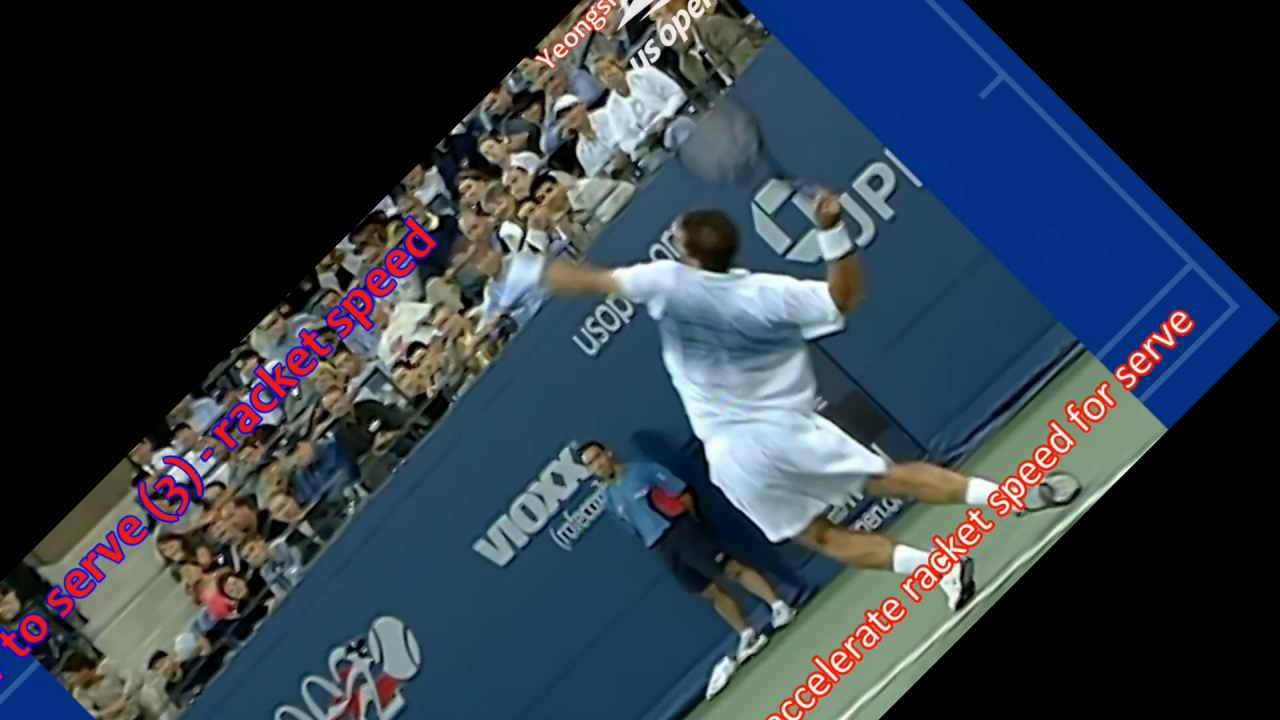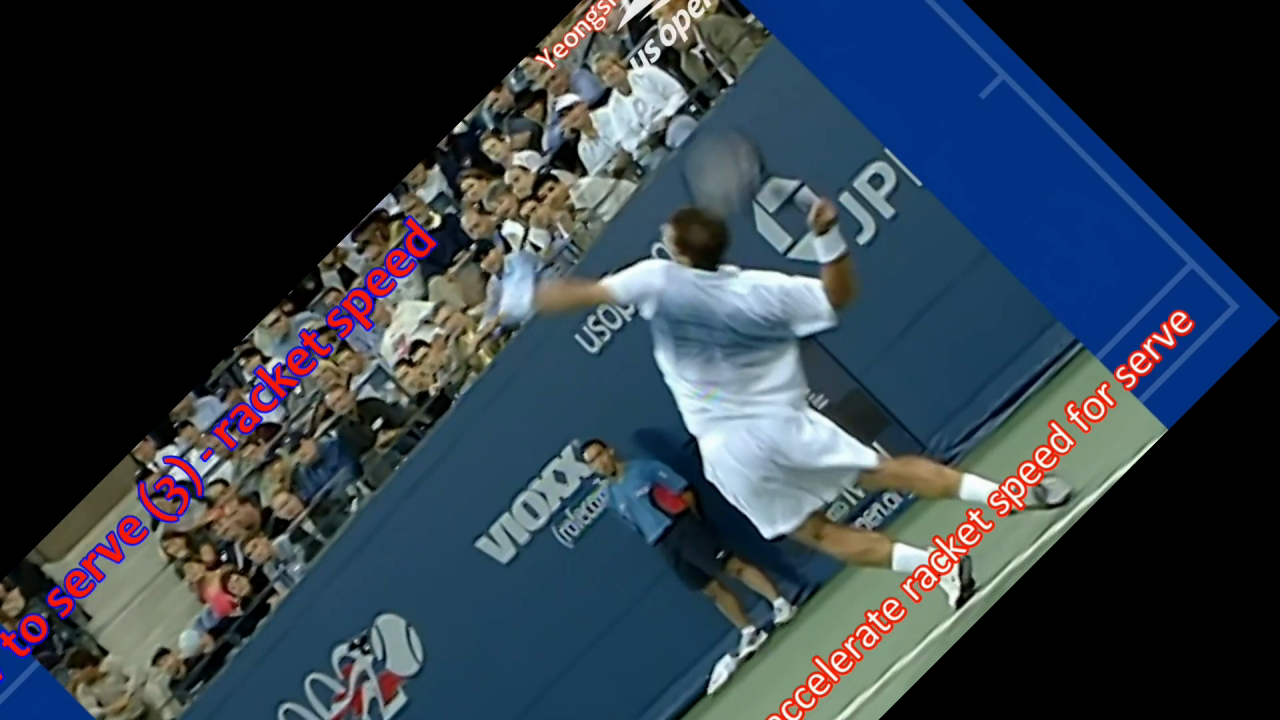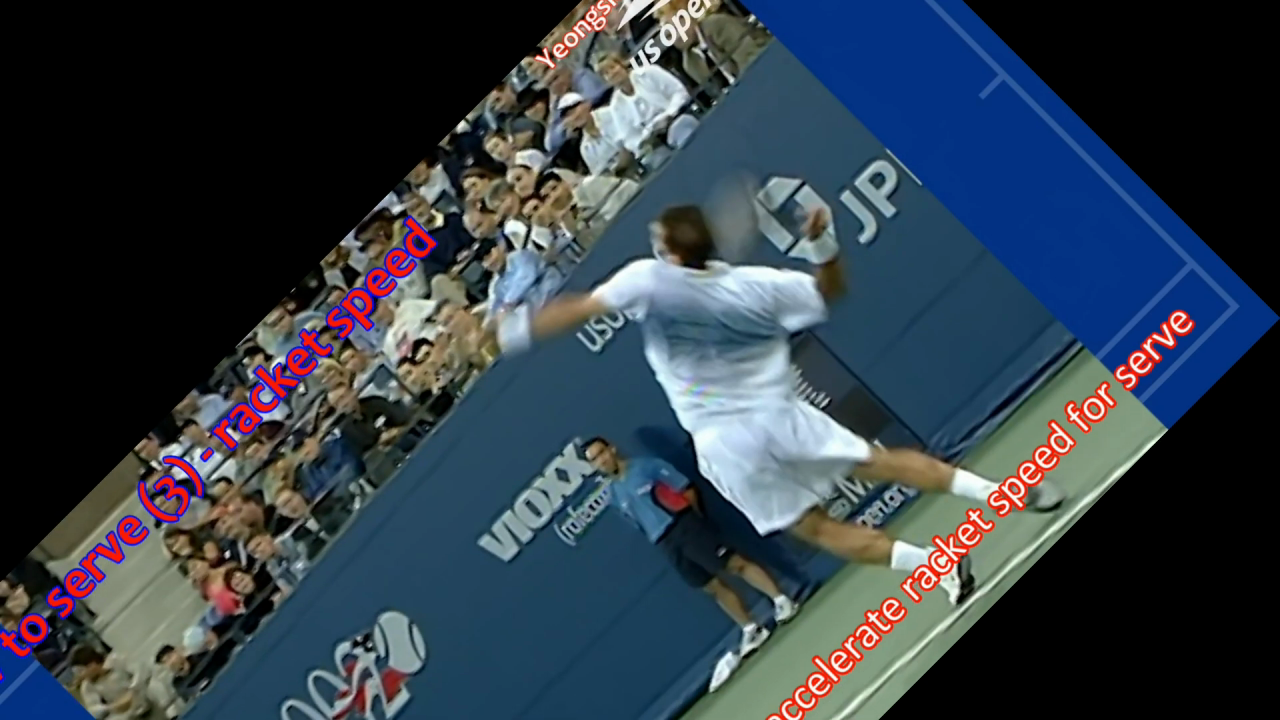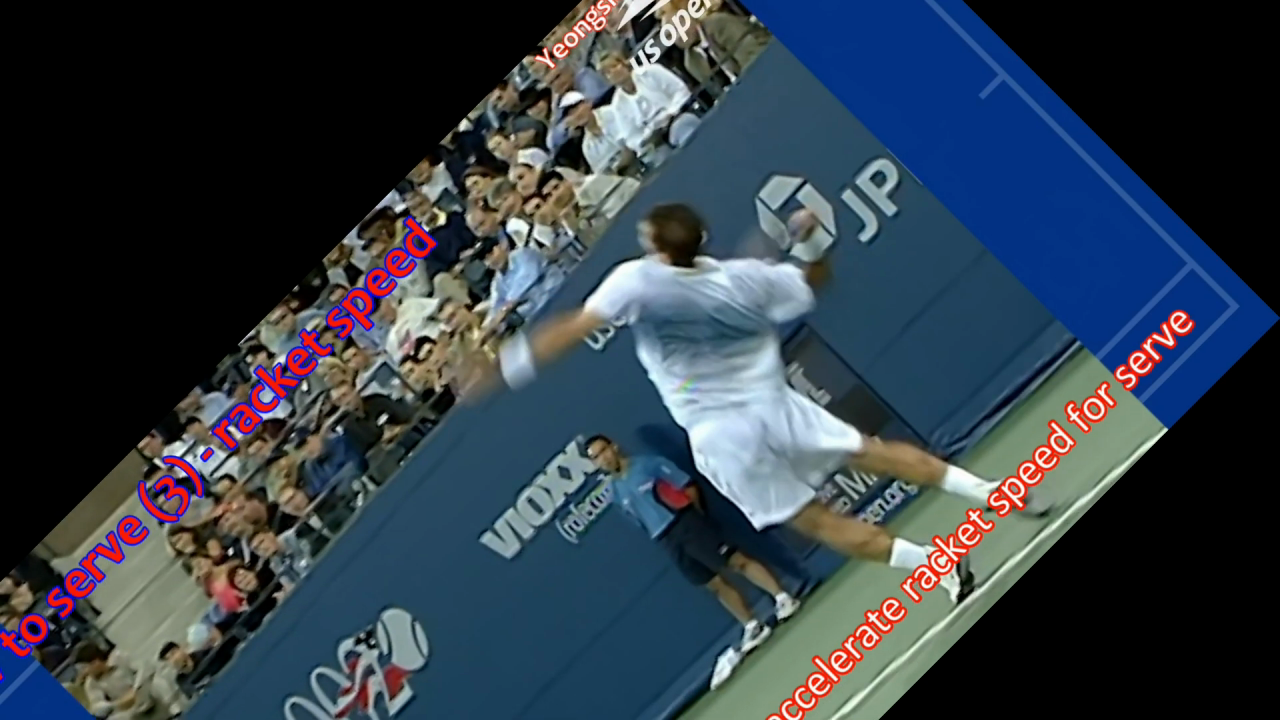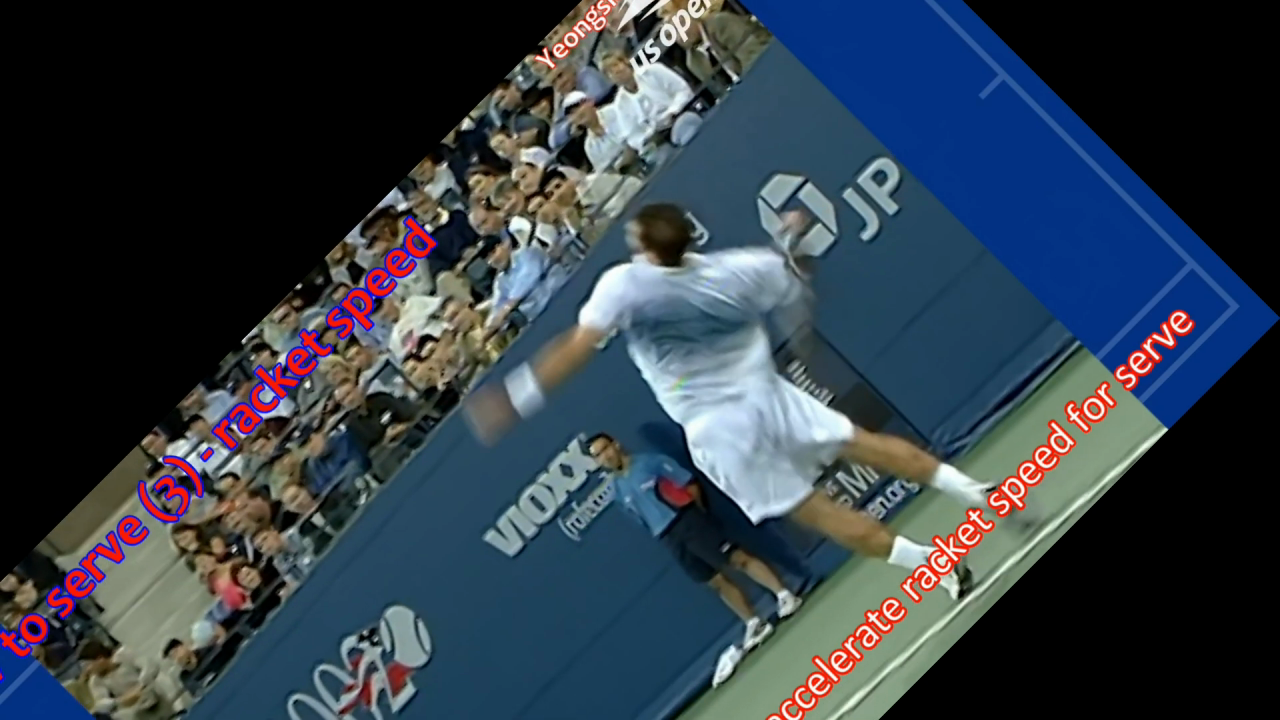
dt=0.3s
person 1, frame 1
left shoulder: (668, 282)
right shoulder: (771, 293)
left elbow: (591, 280)
right elbow: (847, 296)
left wrist: (537, 270)
right wrist: (832, 231)
left hip: (735, 455)
right hip: (792, 429)
left knee: (819, 537)
right knee: (891, 479)
left ankle: (937, 568)
person 1, frame 2
left shoulder: (658, 280)
right shoulder: (765, 288)
left elbow: (585, 293)
right elbow: (840, 297)
left wrist: (514, 296)
right wrist: (829, 238)
left hip: (731, 452)
right hip: (787, 425)
left knee: (816, 534)
right knee: (887, 471)
left ankle: (936, 567)
person 1, frame 3
left shoulder: (648, 280)
right shoulder: (756, 284)
left elbow: (576, 310)
right elbow: (829, 291)
left wrist: (512, 329)
right wrist: (820, 241)
left hip: (725, 445)
right hip: (780, 417)
left knee: (814, 528)
right knee: (882, 462)
left ankle: (937, 566)
right ankle: (1005, 491)
person 1, frame 4
left shoulder: (635, 280)
right shoulder: (745, 276)
left elbow: (571, 330)
right elbow: (814, 284)
left wrist: (503, 366)
right wrist: (807, 239)
left hip: (720, 439)
right hip: (774, 407)
left knee: (812, 522)
right knee: (874, 453)
left ankle: (934, 564)
right ankle: (993, 492)
person 1, frame 5
left shoulder: (625, 284)
right shoulder: (738, 268)
left elbow: (574, 349)
right elbow: (795, 285)
left wrist: (513, 399)
right wrist: (793, 240)
left hip: (717, 431)
right hip: (768, 399)
left knee: (814, 512)
right knee: (867, 446)
left ankle: (931, 563)
right ankle: (979, 492)
person 2, frame 1
left shoulder: (643, 470)
right shoulder: (611, 500)
left elbow: (683, 493)
right elbow: (636, 529)
left wrist: (688, 523)
left hip: (681, 530)
right hip: (663, 549)
left knee: (732, 569)
right knee: (711, 593)
left ankle: (778, 605)
right ankle: (749, 636)
person 2, frame 2
left shoulder: (645, 467)
right shoulder: (613, 499)
left elbow: (685, 491)
right elbow: (640, 527)
left wrist: (691, 523)
left hip: (684, 528)
right hip: (667, 547)
left knee: (733, 568)
right knee: (712, 590)
left ankle: (780, 603)
right ankle: (750, 633)
person 2, frame 3
left shoulder: (647, 465)
right shoulder: (613, 495)
left elbow: (687, 490)
left wrist: (692, 518)
left hip: (685, 526)
right hip: (667, 544)
left knee: (735, 563)
right knee: (714, 587)
left ankle: (781, 600)
right ankle: (751, 631)
person 2, frame 4
left shoulder: (648, 464)
right shoulder: (616, 492)
left elbow: (688, 487)
left wrist: (693, 517)
right wrist: (662, 536)
left hip: (686, 523)
right hip: (669, 541)
left knee: (736, 561)
right knee: (715, 584)
left ankle: (783, 598)
right ankle: (754, 629)
person 2, frame 5
left shoulder: (651, 462)
right shoulder: (618, 489)
left elbow: (691, 485)
left wrist: (696, 514)
right wrist: (661, 533)
left hip: (688, 521)
right hip: (671, 539)
left knee: (738, 558)
right knee: (718, 582)
left ankle: (784, 595)
right ankle: (755, 626)
